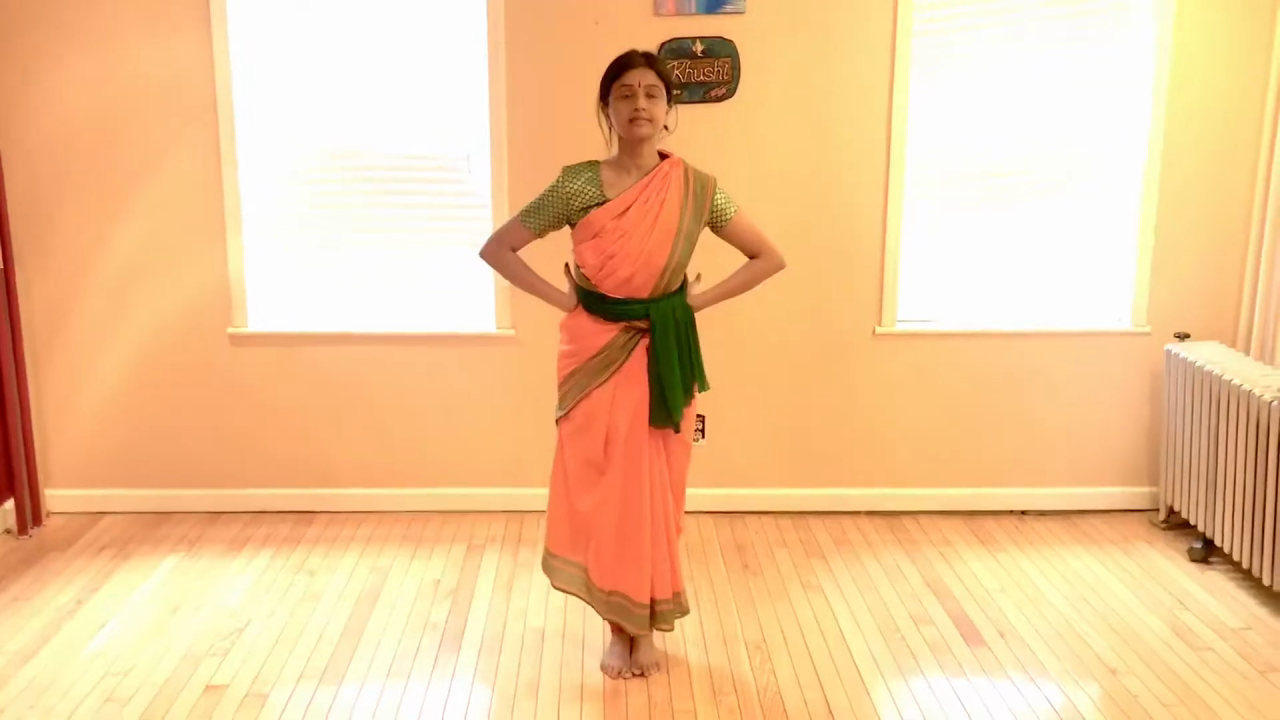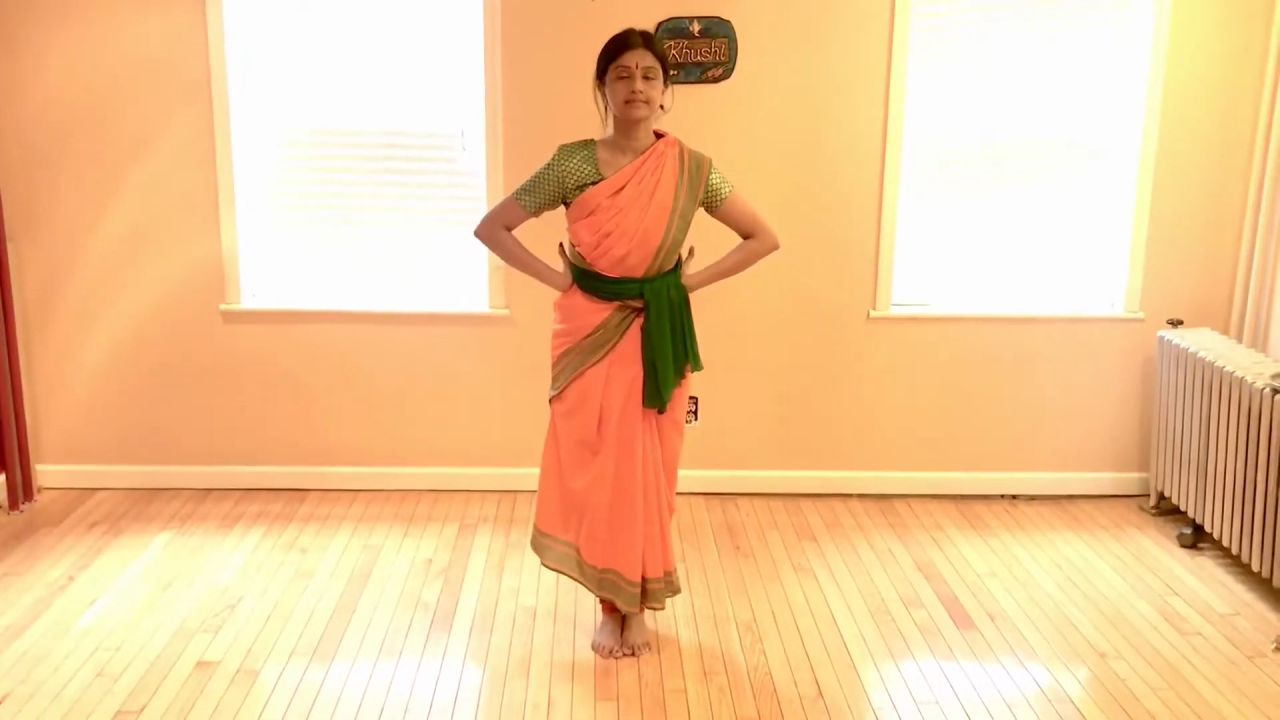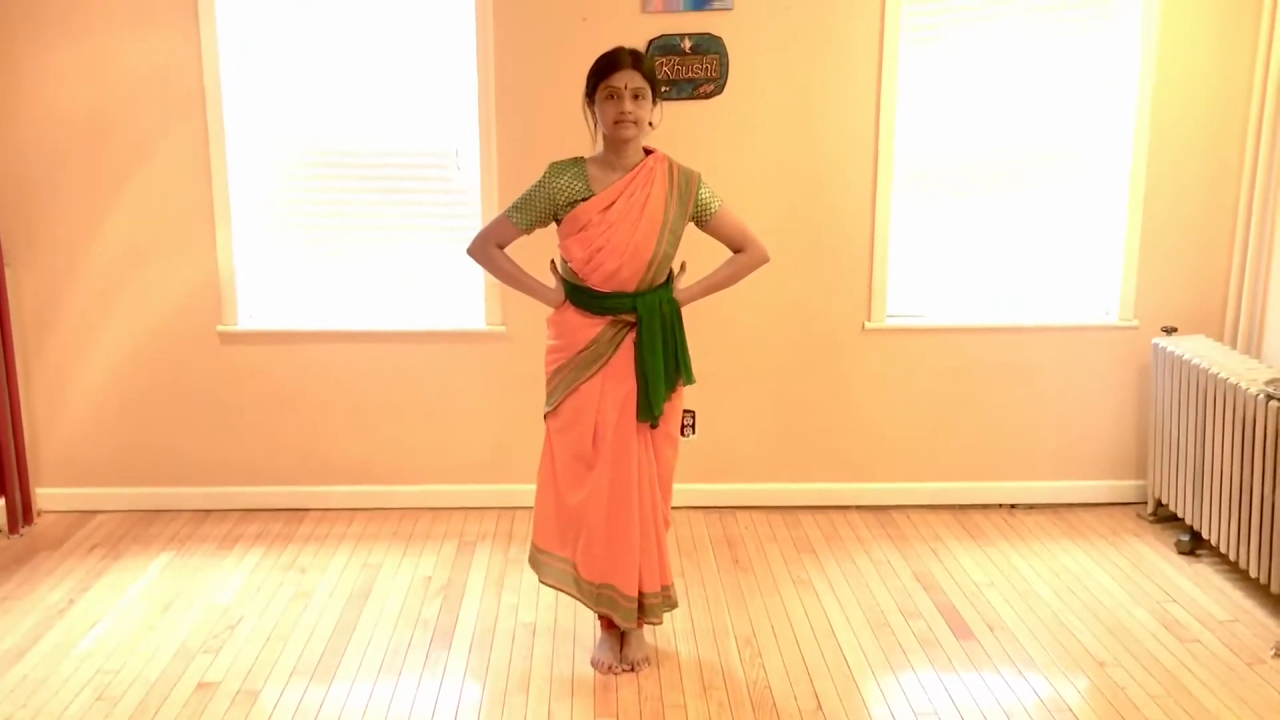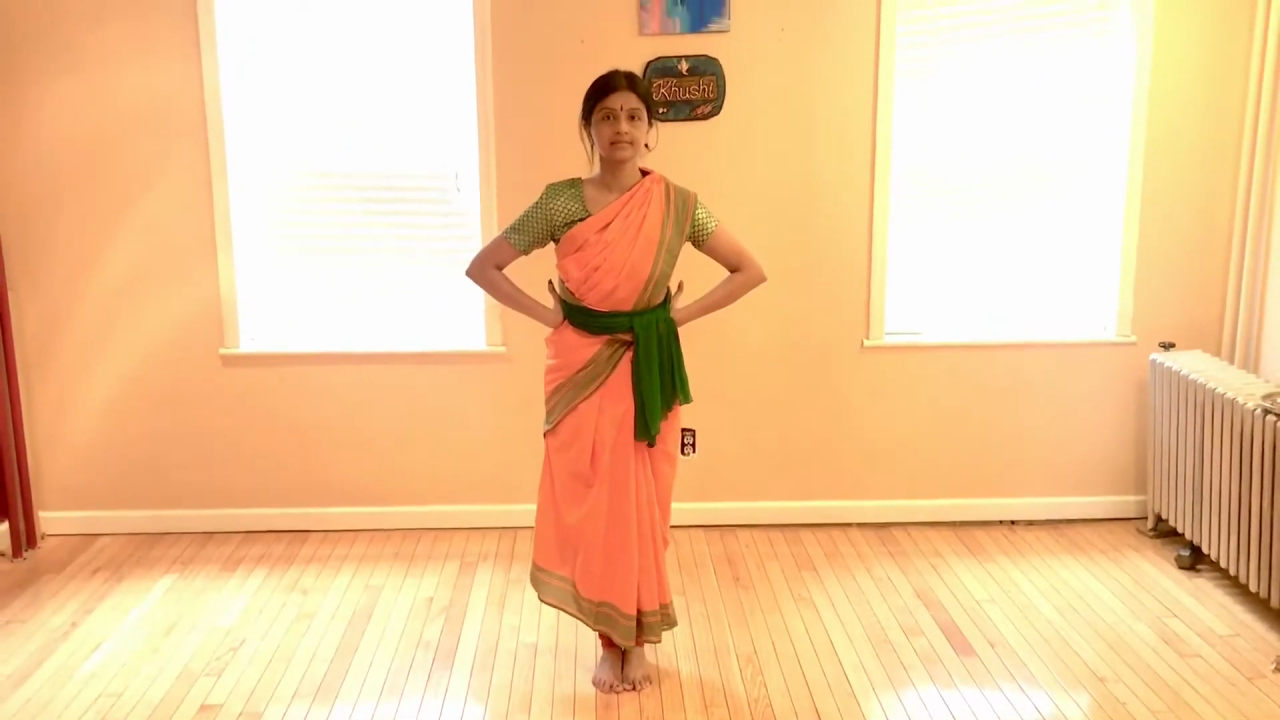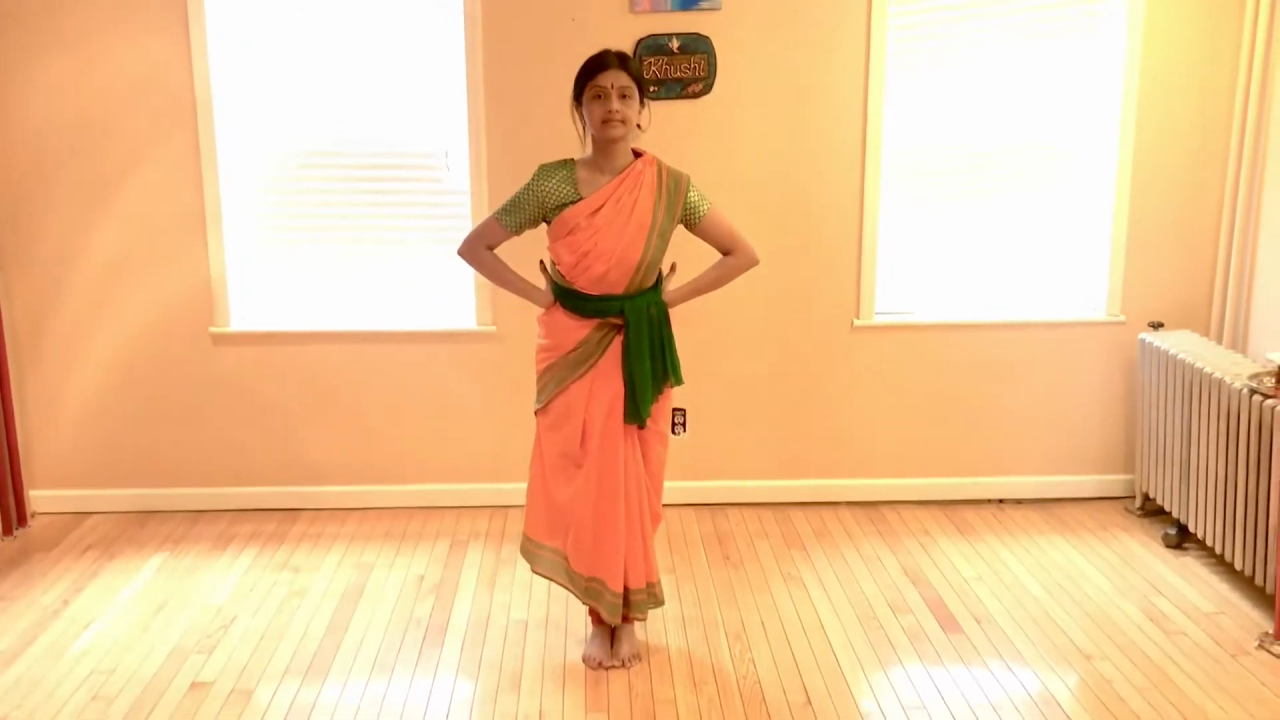
dt=0.7s
person 1, frame 1
left shoulder: (696, 189)
right shoulder: (577, 185)
left elbow: (769, 257)
right elbow: (496, 249)
left wrist: (699, 300)
right wrist: (563, 299)
left hip: (663, 356)
right hip: (595, 353)
left knee: (655, 488)
right knee: (601, 488)
left ankle: (648, 626)
right ankle: (618, 626)
person 1, frame 2
left shoulder: (691, 169)
right shoulder: (573, 164)
left elbow: (763, 238)
right elbow: (491, 227)
left wrist: (693, 280)
right wrist: (557, 278)
left hip: (657, 336)
right hip: (590, 332)
left knee: (648, 469)
right knee: (593, 469)
left ankle: (638, 604)
right ankle: (608, 605)
person 1, frame 3
left shoulder: (681, 185)
right shoulder: (563, 181)
left elbow: (753, 252)
right elbow: (483, 245)
left wrist: (684, 295)
right wrist: (550, 295)
left hip: (650, 351)
right hip: (583, 348)
left knee: (642, 485)
right knee: (589, 484)
left ankle: (637, 620)
right ankle: (607, 622)
person 1, frame 4
left shoulder: (677, 204)
right shoulder: (560, 201)
left elbow: (749, 270)
right elbow: (482, 266)
left wrist: (682, 313)
right wrist: (548, 314)
left hip: (647, 371)
right hip: (581, 368)
left knee: (643, 504)
right knee: (590, 503)
left ankle: (639, 638)
right ankle: (609, 640)
person 1, frame 5
left shoulder: (670, 186)
right shoulder: (552, 183)
left elbow: (742, 253)
right elbow: (473, 246)
left wrist: (672, 296)
right wrist: (540, 295)
left hip: (638, 351)
right hip: (572, 349)
left knee: (633, 484)
right knee: (581, 484)
left ankle: (628, 615)
right ankle: (599, 616)
